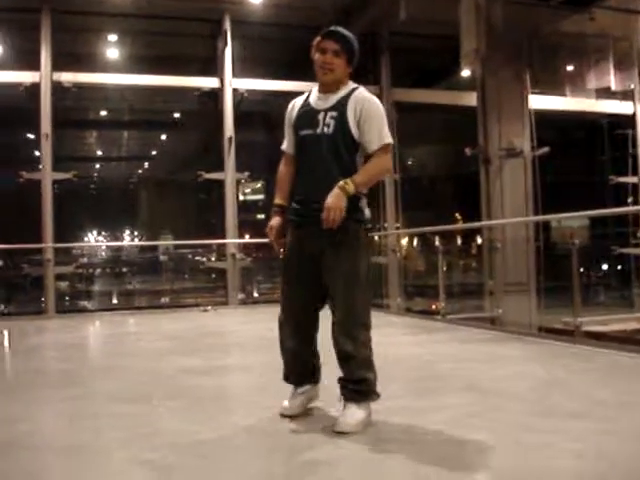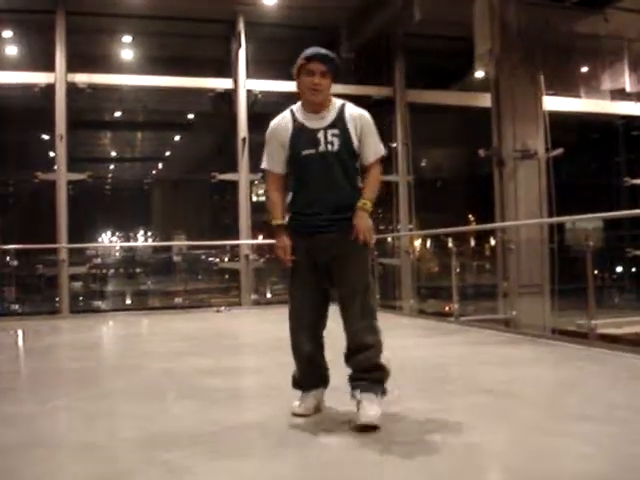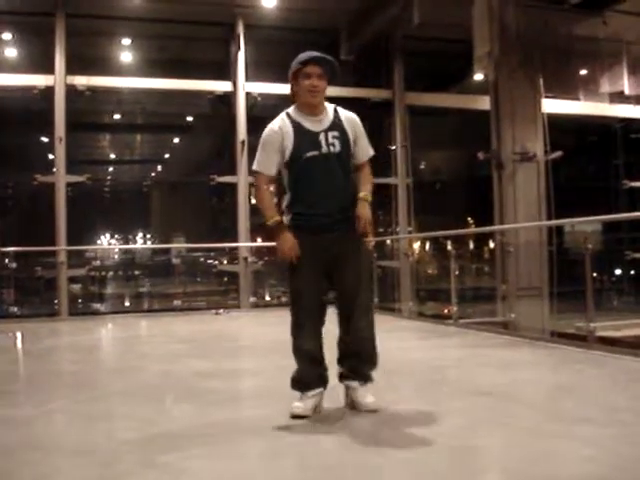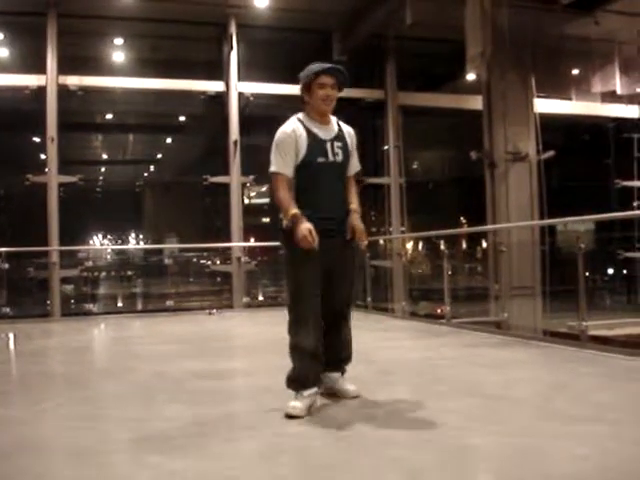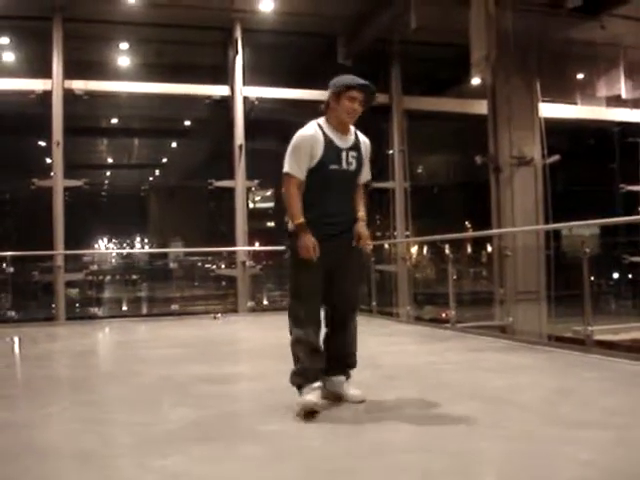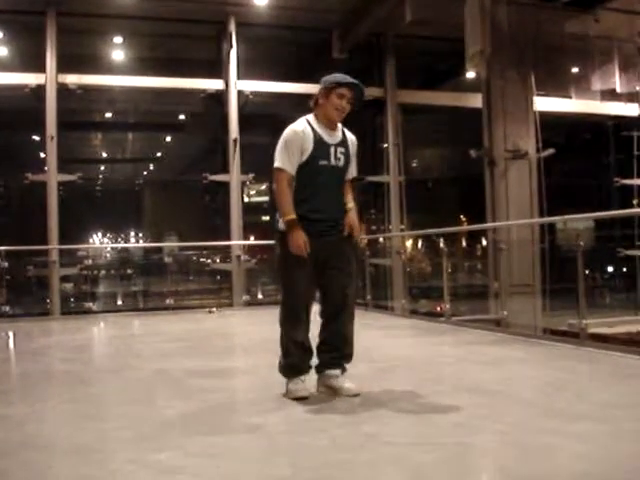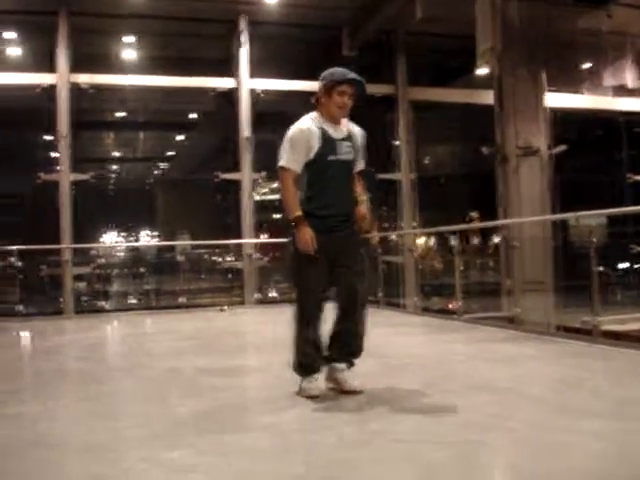
dt=0.3s
person 1, frame 1
left shoulder: (363, 103)
right shoulder: (297, 107)
left elbow: (382, 160)
left wrist: (344, 189)
right wrist: (279, 210)
left hip: (342, 223)
right hip: (299, 224)
left knee: (350, 313)
right knee: (295, 311)
left ankle: (358, 397)
right ankle: (303, 383)
person 1, frame 2
left shoulder: (356, 117)
right shoulder: (281, 126)
left elbow: (374, 168)
right elbow: (275, 182)
left wrist: (364, 209)
right wrist: (280, 229)
left hip: (346, 231)
right hip: (303, 236)
left knee: (360, 312)
right knee: (304, 317)
left ankle: (369, 389)
right ankle: (312, 387)
person 1, frame 3
left shoulder: (348, 120)
right shoulder: (279, 129)
left elbow: (362, 167)
right elbow: (262, 183)
left wrist: (363, 200)
right wrist: (279, 228)
left hip: (347, 231)
right hip: (303, 234)
left knee: (357, 307)
right knee: (306, 313)
left ankle: (357, 381)
right ankle: (310, 387)
person 1, frame 4
left shoulder: (346, 133)
right shoulder: (290, 132)
right elbow: (280, 185)
left wrist: (355, 212)
right wrist: (297, 219)
left hip: (342, 235)
right hip: (305, 234)
left knee: (339, 308)
right knee: (305, 312)
left ankle: (332, 372)
right ankle: (305, 386)
person 1, frame 5
left shoulder: (362, 143)
right shoulder: (308, 136)
right elbow: (291, 186)
left wrist: (361, 219)
right wrist: (301, 230)
left hip: (345, 240)
right hip: (311, 238)
left knee: (344, 311)
right knee: (305, 311)
left ankle: (336, 377)
right ankle: (308, 383)
person 1, frame 6
left shoulder: (349, 140)
right shoulder: (297, 133)
right elbow: (281, 182)
left wrist: (350, 210)
right wrist: (292, 226)
left hip: (336, 235)
right hip: (300, 234)
left knee: (340, 302)
right knee: (296, 305)
left ankle: (331, 370)
right ankle: (295, 374)
person 1, frame 7
left shoulder: (356, 133)
right shoulder: (303, 130)
right elbow: (287, 179)
left wrist: (361, 200)
right wrist: (298, 222)
left hip: (346, 229)
right hip: (313, 230)
left knee: (354, 297)
right knee: (310, 302)
left ankle: (340, 364)
right ankle: (309, 372)
